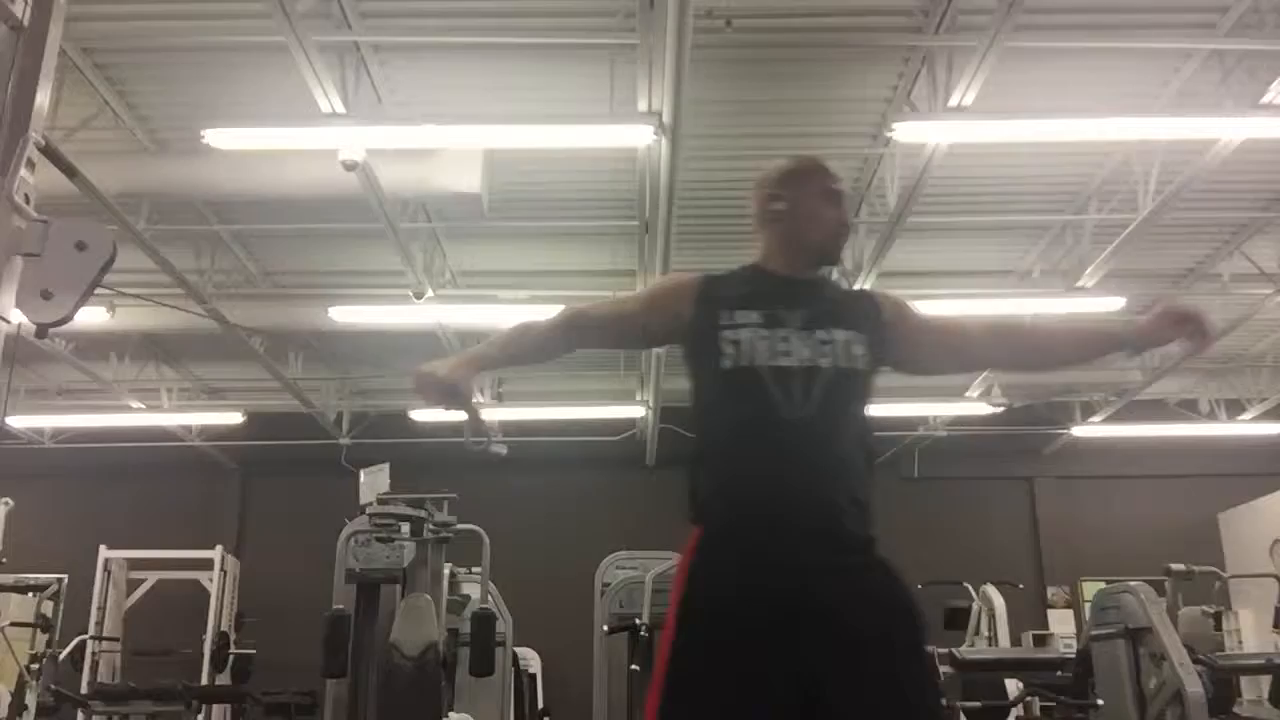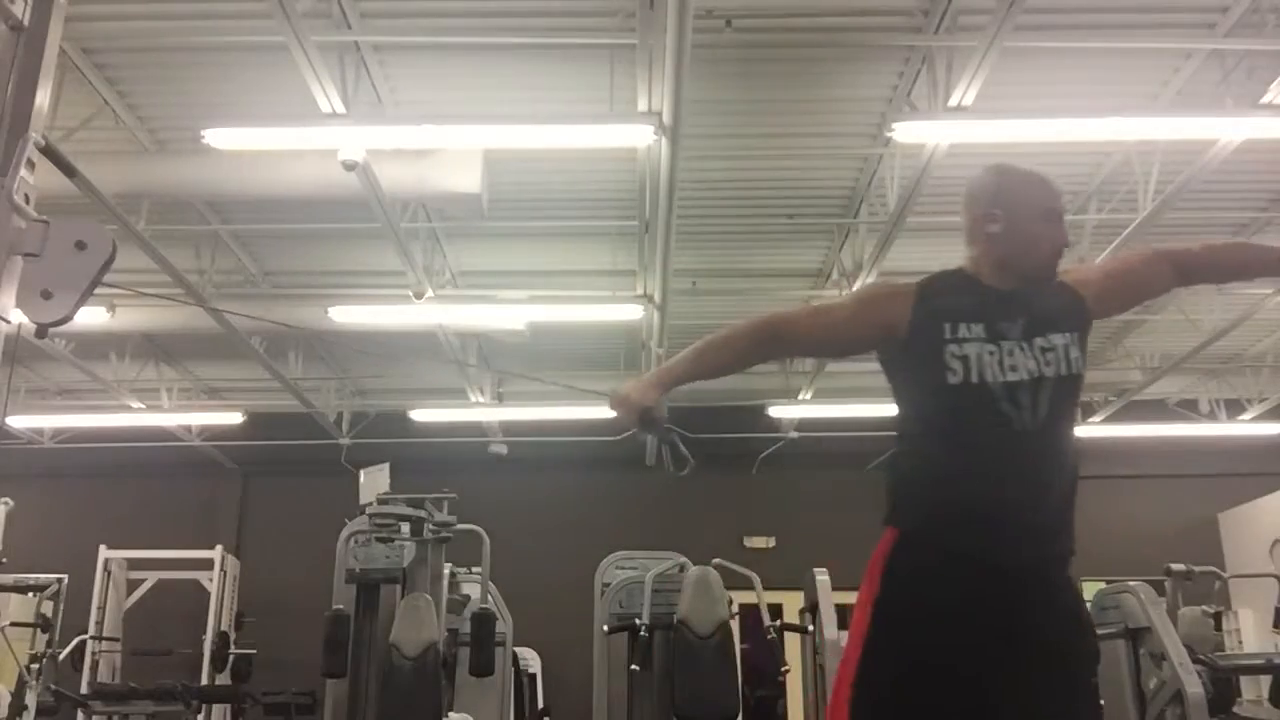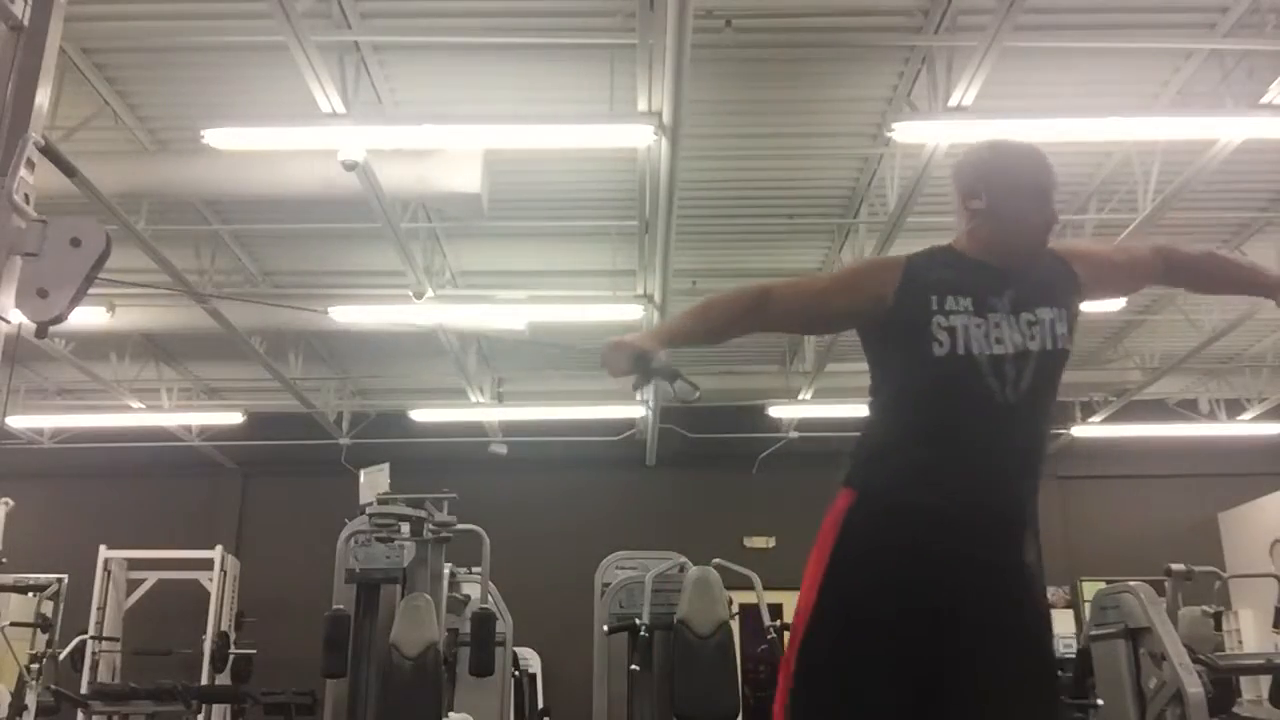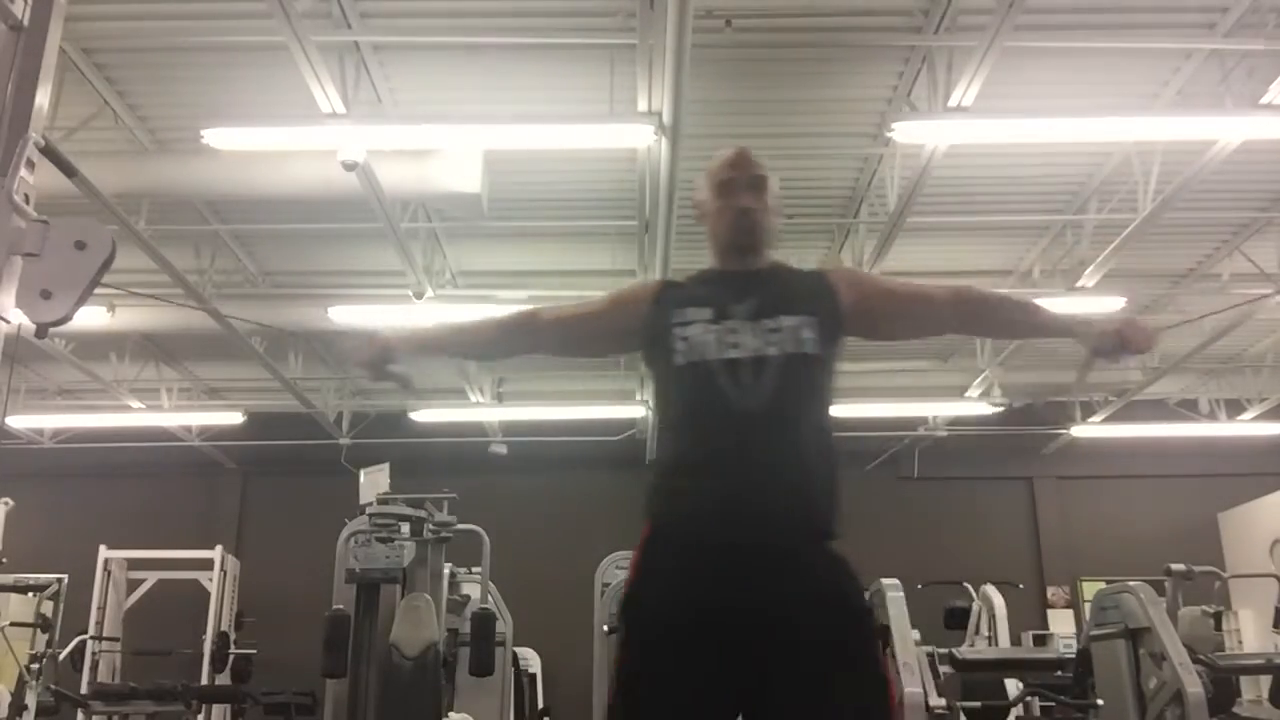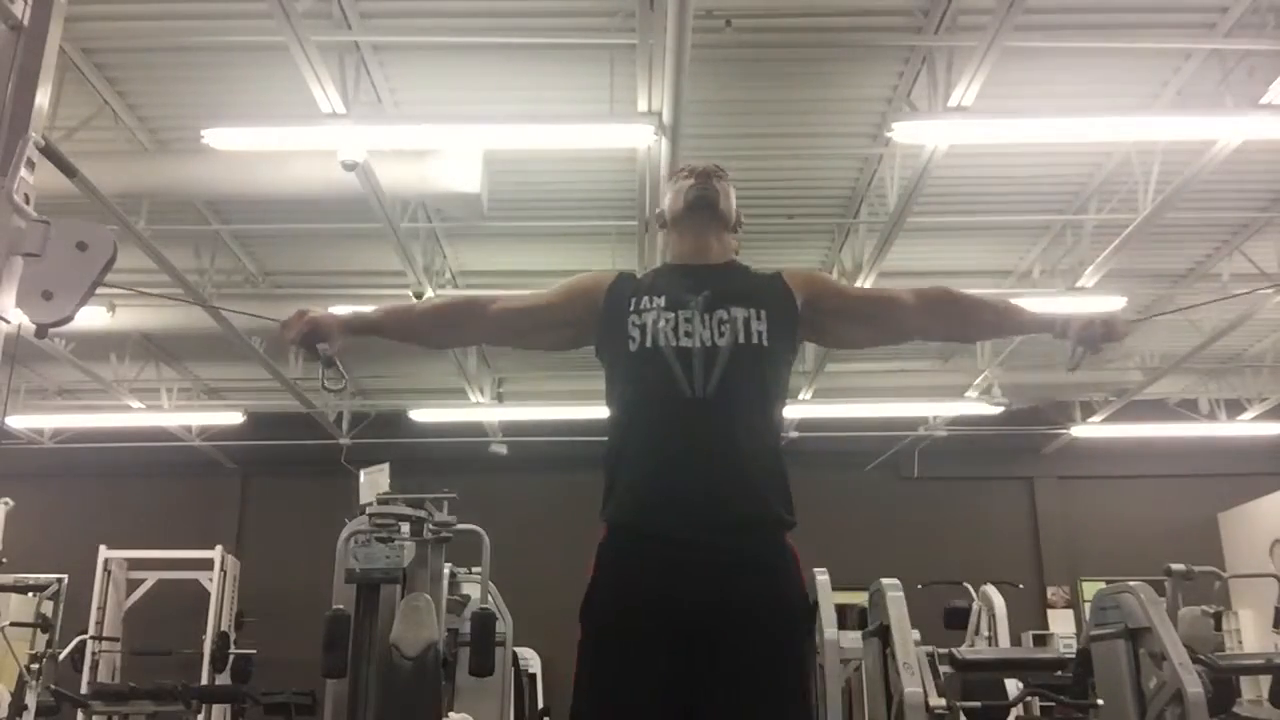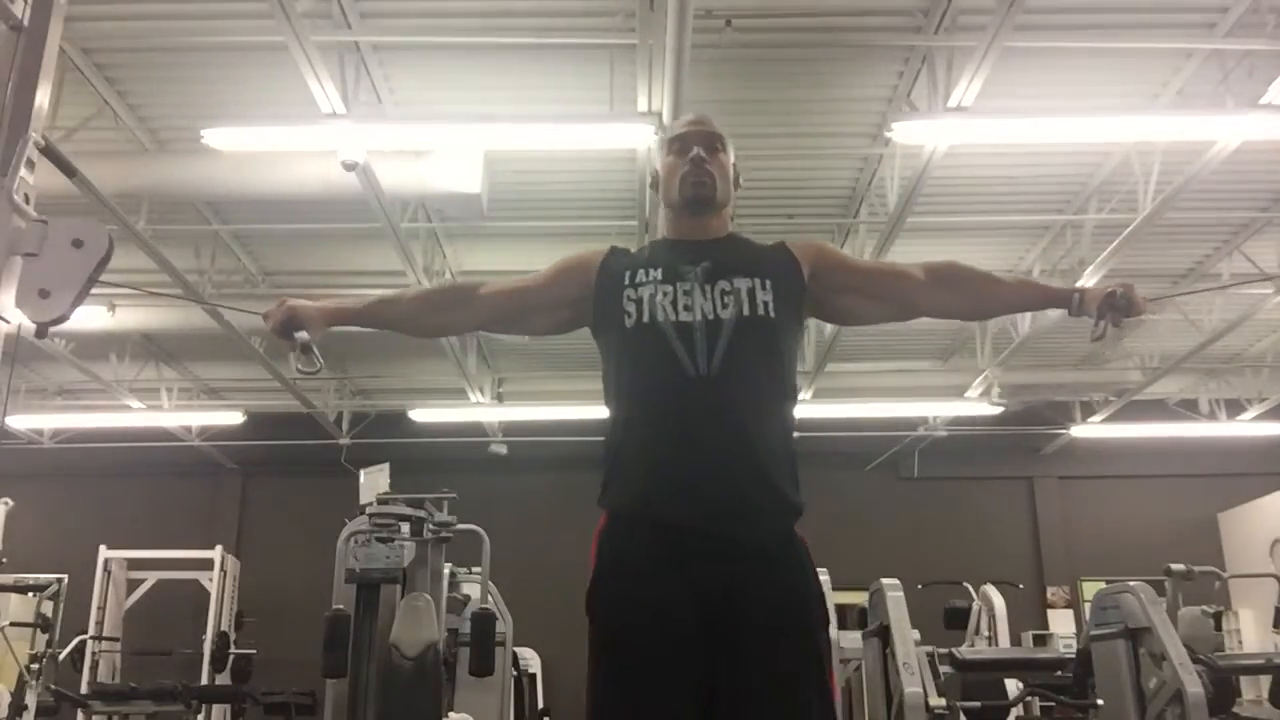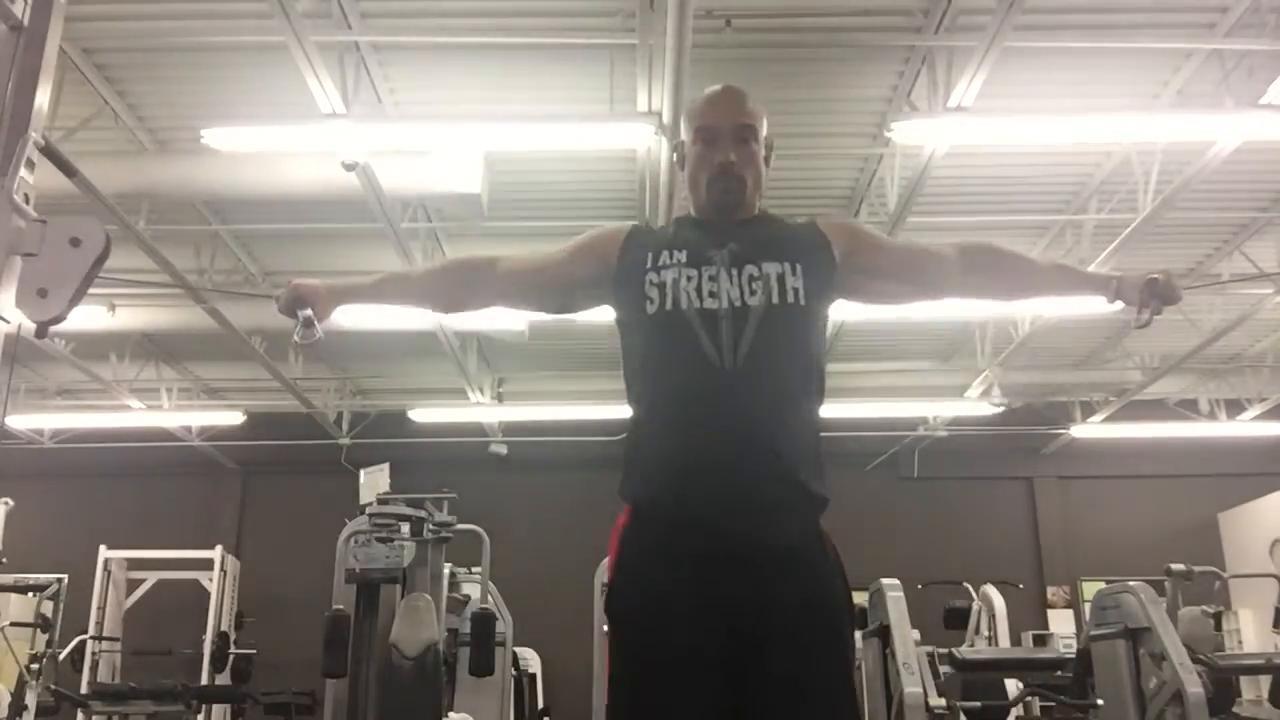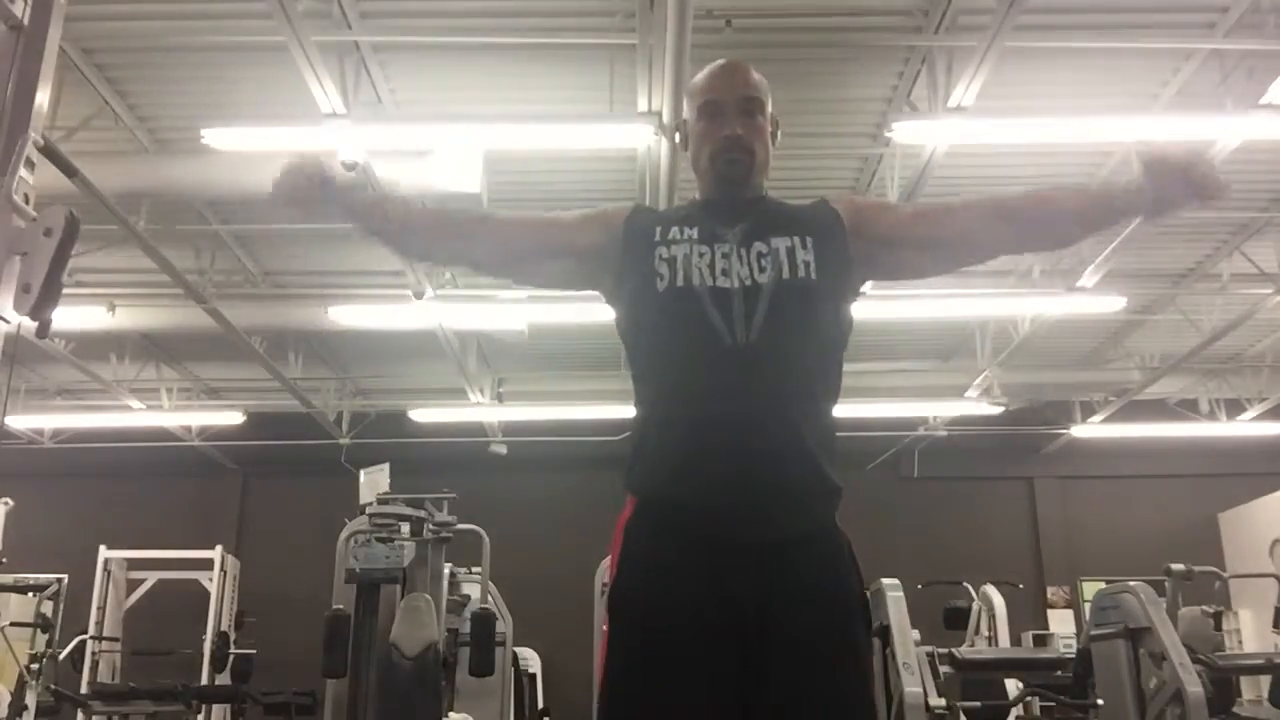
dt=0.7s
person 1, frame 1
left shoulder: (870, 315)
right shoulder: (701, 302)
left elbow: (990, 343)
right elbow: (580, 325)
left wrist: (1139, 332)
right wrist: (467, 361)
left hip: (845, 565)
right hip: (734, 566)
person 1, frame 2
left shoulder: (1073, 300)
right shoulder: (909, 308)
left elbow: (1180, 263)
right elbow: (776, 332)
right wrist: (659, 379)
left hip: (1037, 577)
right hip: (927, 570)
person 1, frame 3
left shoulder: (1063, 275)
right shoulder: (896, 284)
left elbow: (1168, 262)
right elbow: (764, 302)
right wrist: (654, 338)
left hip: (992, 555)
right hip: (881, 544)
person 1, frame 4
left shoulder: (828, 294)
right shoulder: (657, 307)
left elbow: (952, 306)
right elbow: (535, 327)
left wrist: (1083, 327)
right wrist: (414, 342)
left hip: (800, 565)
right hip: (685, 566)
person 1, frame 5
left shoulder: (787, 295)
right shoulder: (609, 297)
left elbow: (916, 310)
right elbow: (482, 316)
left wrist: (1054, 320)
right wrist: (353, 322)
left hip: (753, 562)
right hip: (641, 561)
person 1, frame 6
left shoulder: (793, 268)
right shoulder: (605, 275)
left elbow: (927, 287)
right elbow: (475, 303)
left wrist: (1068, 295)
right wrist: (336, 312)
left hip: (765, 552)
right hip: (645, 552)
person 1, frame 7
left shoulder: (822, 247)
right shoulder: (625, 253)
left elbow: (959, 264)
right elbow: (491, 275)
left wrist: (1103, 282)
right wrist: (346, 289)
left hip: (788, 548)
right hip: (666, 548)
person 1, frame 8
left shoulder: (836, 228)
right shoulder: (627, 236)
left elbow: (990, 224)
right elbow: (480, 234)
left wrist: (1134, 193)
right wrist: (350, 198)
left hip: (800, 542)
right hip: (673, 542)
